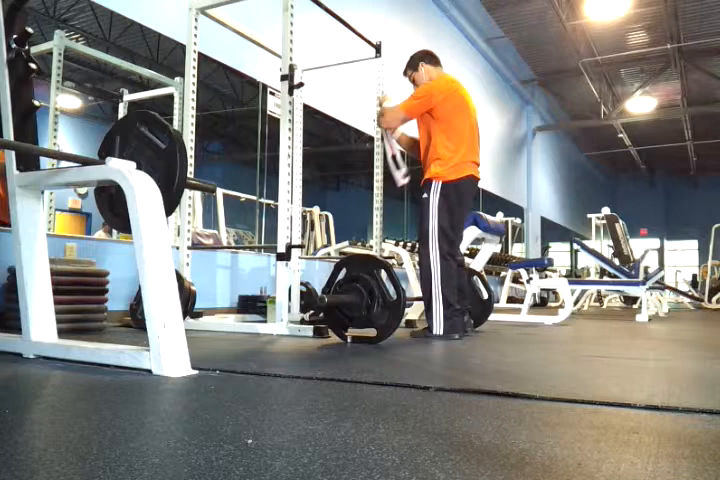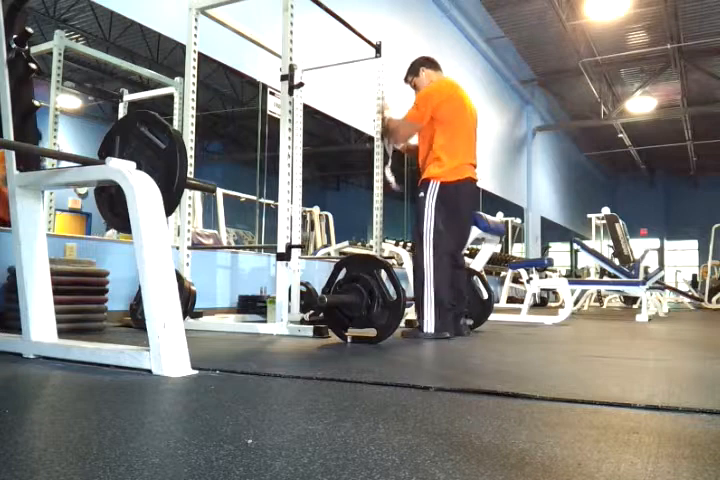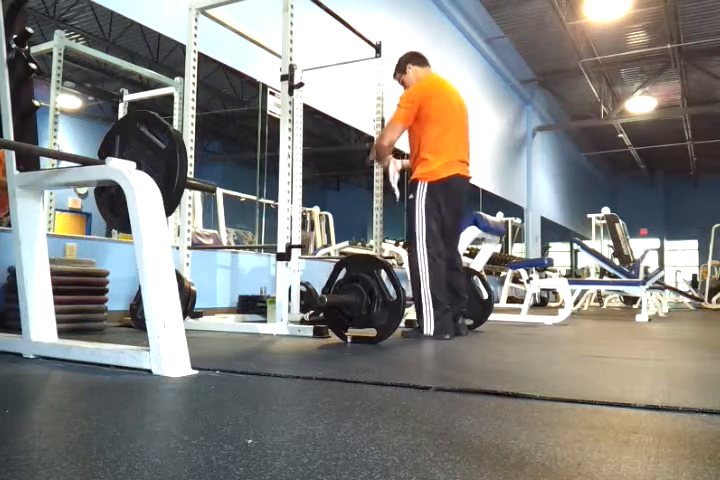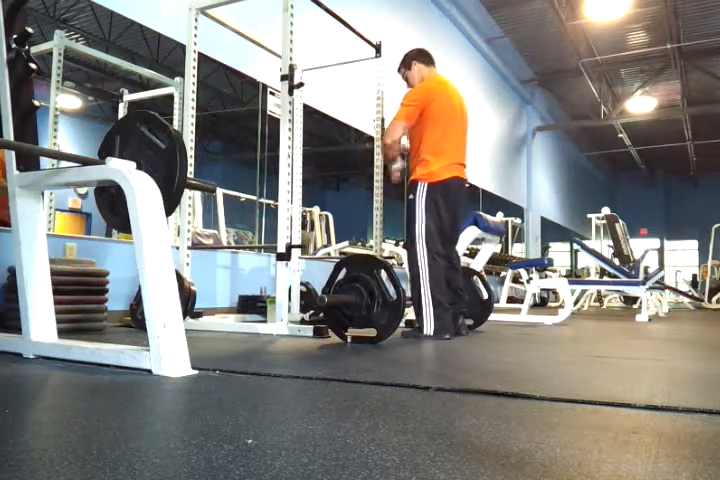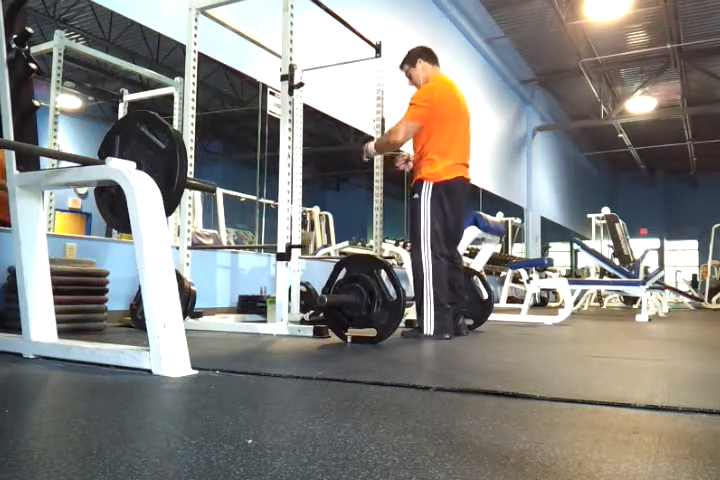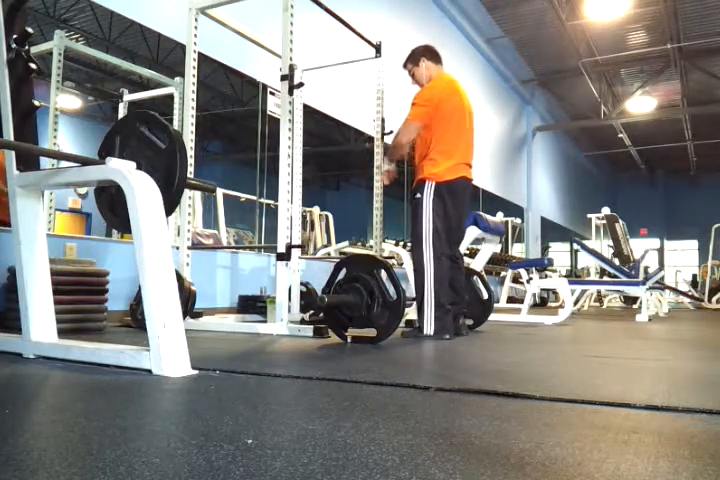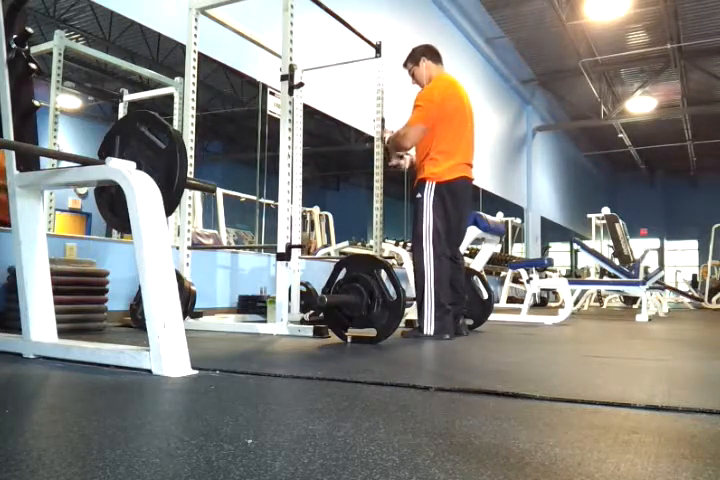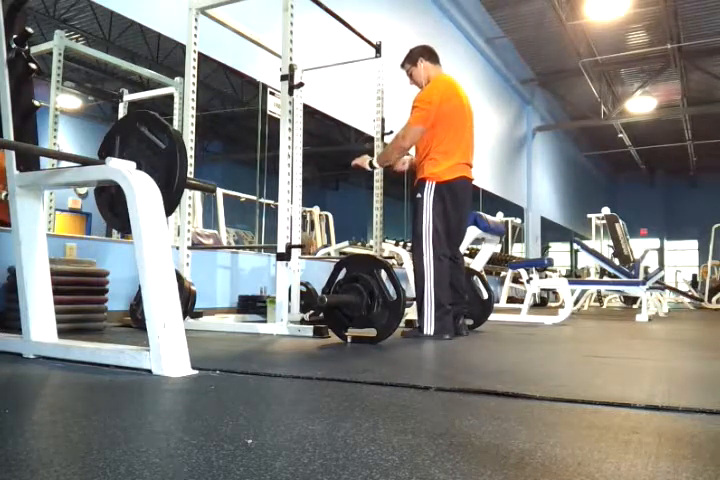
dt=0.5s
person 1, frame 1
left shoulder: (434, 88)
right shoulder: (457, 91)
left elbow: (388, 121)
left wrist: (384, 111)
right wrist: (402, 140)
left hip: (445, 179)
right hip: (464, 177)
left knee: (436, 251)
right knee: (448, 250)
left ankle: (442, 325)
right ankle: (458, 317)
person 1, frame 2
left shoulder: (433, 92)
right shoulder: (461, 96)
left elbow: (400, 134)
left wrist: (387, 122)
right wrist: (406, 144)
left hip: (443, 181)
right hip: (464, 180)
left knee: (430, 251)
right knee: (451, 251)
left ankle: (433, 323)
right ankle: (455, 319)
person 1, frame 3
left shoulder: (418, 92)
right shoulder: (453, 93)
left elbow: (387, 140)
left wrist: (380, 159)
right wrist: (405, 164)
left hip: (433, 180)
right hip: (457, 177)
left knee: (426, 250)
right knee: (446, 250)
left ankle: (434, 324)
right ankle: (455, 318)
person 1, frame 4
left shoulder: (422, 92)
right shoulder: (454, 94)
left elbow: (391, 138)
left wrist: (392, 163)
right wrist: (404, 155)
left hip: (431, 181)
right hip: (454, 179)
left knee: (425, 251)
right knee: (445, 250)
left ankle: (434, 324)
right ankle: (455, 318)
person 1, frame 5
left shoulder: (430, 92)
right shoulder: (454, 92)
left elbow: (399, 136)
left wrist: (372, 147)
right wrist: (414, 161)
left hip: (435, 182)
right hip: (455, 179)
left knee: (428, 251)
right knee: (447, 250)
left ankle: (433, 324)
right ankle: (454, 319)
person 1, frame 6
left shoulder: (433, 91)
right shoulder: (458, 91)
left elbow: (404, 138)
left wrist: (389, 163)
right wrist: (416, 148)
left hip: (437, 181)
right hip: (459, 179)
left knee: (430, 250)
right knee: (449, 251)
left ankle: (434, 324)
right ankle: (454, 319)
person 1, frame 7
left shoulder: (433, 92)
right shoulder: (457, 91)
left elbow: (408, 139)
left wrist: (389, 142)
right wrist: (411, 161)
left hip: (438, 182)
right hip: (459, 179)
left knee: (431, 251)
right knee: (449, 251)
left ankle: (434, 324)
right ankle: (454, 320)
person 1, frame 8
left shoulder: (432, 92)
right shoulder: (456, 91)
left elbow: (406, 139)
left wrist: (375, 162)
right wrist: (412, 161)
left hip: (438, 182)
right hip: (458, 180)
left knee: (430, 252)
right knee: (449, 251)
left ankle: (434, 324)
right ankle: (455, 319)
